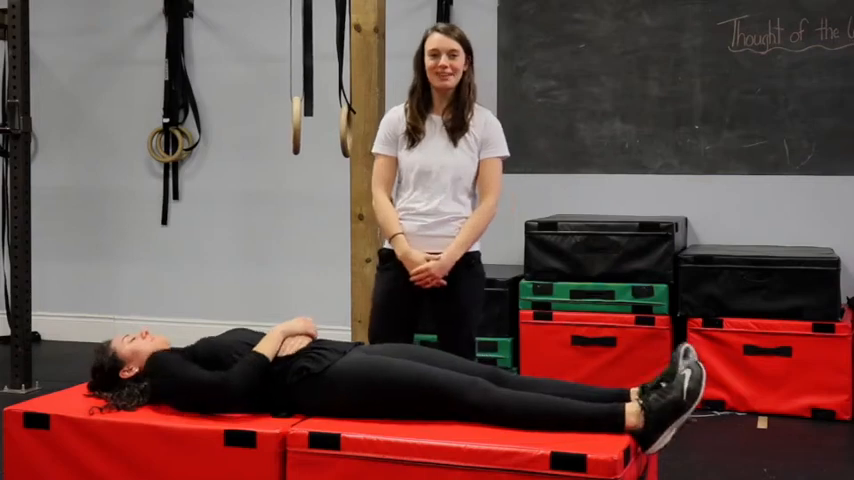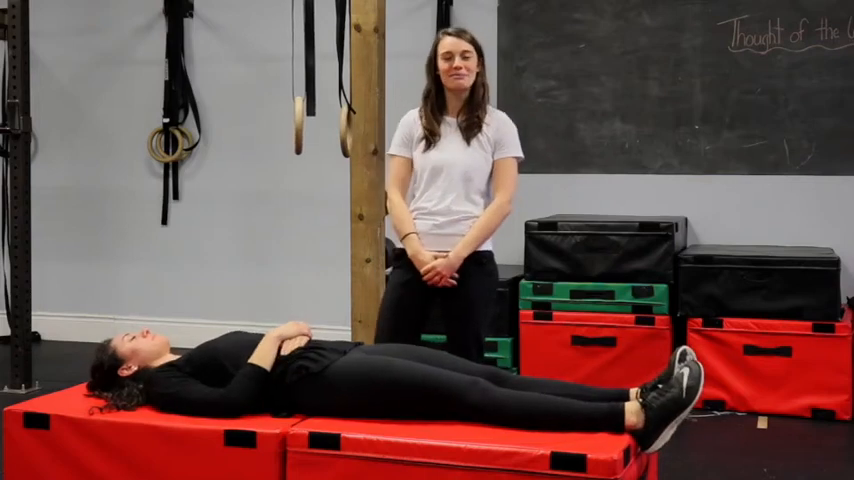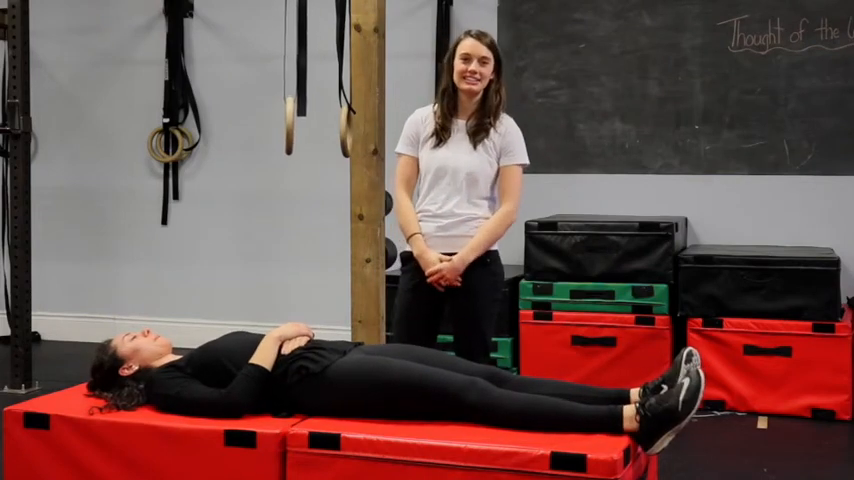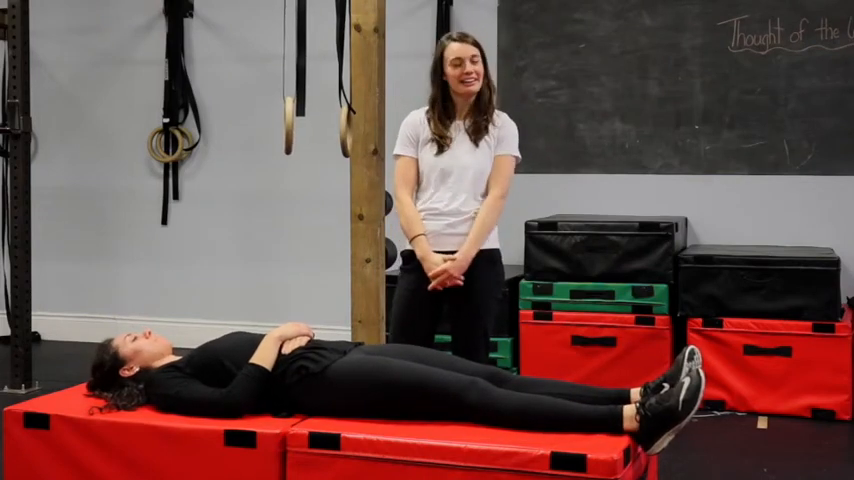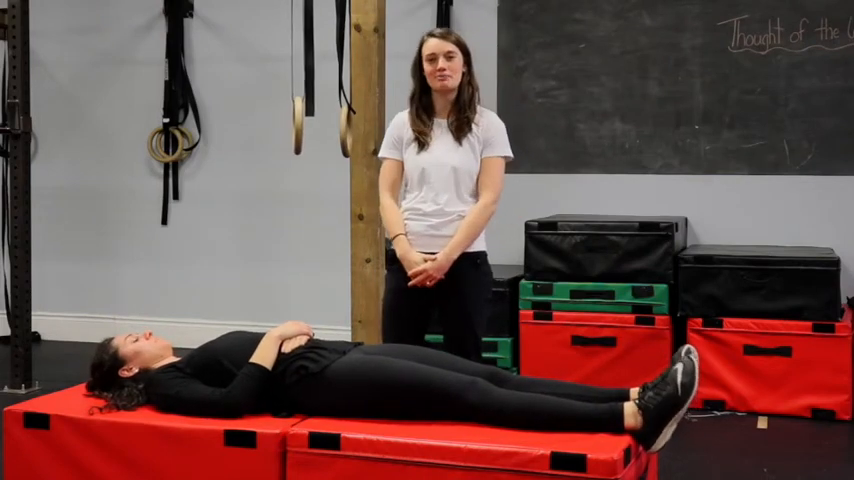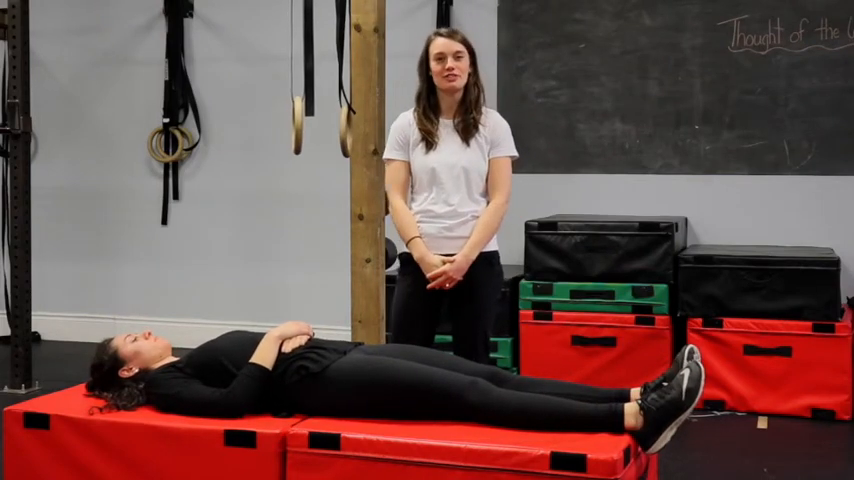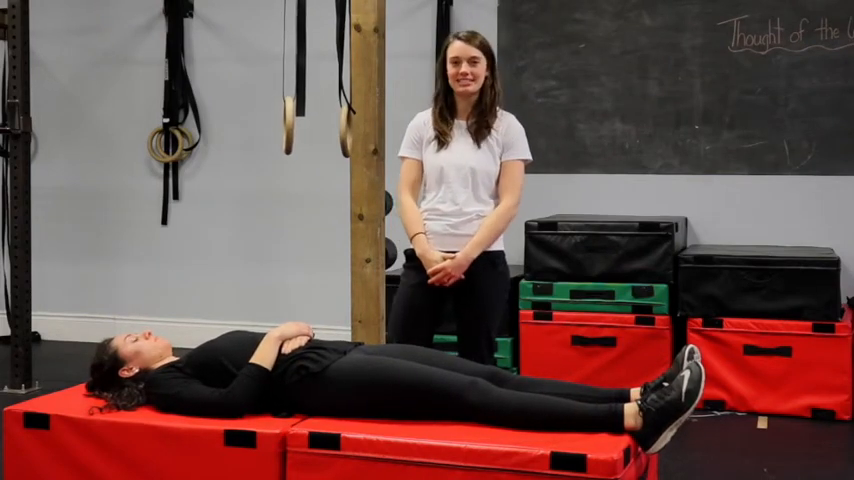
dt=0.7s
person 1, frame 1
left shoulder: (190, 354)
right shoulder: (166, 374)
right elbow: (233, 388)
left wrist: (289, 337)
right wrist: (278, 332)
left hip: (342, 355)
right hip: (318, 384)
left knee: (490, 376)
right knee: (472, 398)
left ankle: (637, 397)
right ankle: (634, 421)
person 1, frame 2
left shoulder: (192, 359)
right shoulder: (165, 384)
right elbow: (236, 400)
left wrist: (282, 337)
right wrist: (274, 339)
left hip: (340, 355)
right hip: (318, 383)
left knee: (490, 376)
right knee: (472, 397)
left ankle: (636, 396)
right ankle: (633, 419)
person 1, frame 3
left shoulder: (194, 358)
right shoulder: (166, 385)
right elbow: (236, 402)
left wrist: (284, 338)
right wrist: (273, 340)
left hip: (339, 355)
right hip: (319, 384)
left knee: (490, 376)
right knee: (472, 398)
left ankle: (638, 397)
right ankle: (632, 422)
person 1, frame 4
left shoulder: (191, 358)
right shoulder: (167, 386)
right elbow: (237, 402)
left wrist: (286, 338)
right wrist: (274, 339)
left hip: (339, 355)
right hip: (318, 383)
left knee: (491, 375)
right knee: (473, 397)
left ankle: (637, 397)
right ankle: (633, 421)
person 1, frame 5
left shoulder: (194, 359)
right shoulder: (166, 387)
right elbow: (236, 402)
left wrist: (287, 336)
right wrist: (274, 339)
left hip: (340, 354)
right hip: (319, 383)
left knee: (492, 376)
right knee: (474, 397)
left ankle: (637, 396)
right ankle: (634, 419)
person 1, frame 6
left shoulder: (192, 359)
right shoulder: (166, 387)
right elbow: (236, 402)
left wrist: (289, 334)
right wrist: (275, 339)
left hip: (338, 354)
right hip: (320, 382)
left knee: (490, 374)
right knee: (474, 396)
left ankle: (637, 395)
right ankle: (633, 419)
person 1, frame 7
left shoulder: (194, 358)
right shoulder: (166, 386)
right elbow: (236, 402)
left wrist: (288, 336)
right wrist: (274, 339)
left hip: (345, 354)
right hip: (320, 383)
left knee: (490, 375)
right knee: (473, 398)
left ankle: (636, 396)
right ankle: (634, 421)
person 2, frame 1
left shoulder: (484, 124)
right shoulder: (397, 120)
left elbow: (489, 202)
right elbow: (380, 194)
left wrist: (448, 258)
right wrist: (406, 252)
left hip: (460, 261)
right hip: (398, 260)
person 2, frame 2
left shoulder: (498, 125)
right shoulder: (413, 122)
left elbow: (503, 201)
right elbow: (395, 195)
left wrist: (455, 256)
right wrist: (416, 251)
left hip: (472, 261)
right hip: (413, 258)
left knee: (465, 362)
person 2, frame 3
left shoulder: (505, 130)
right shoulder: (421, 121)
left elbow: (508, 208)
right elbow: (402, 194)
left wrist: (461, 260)
right wrist: (422, 252)
left hip: (478, 263)
right hip: (420, 259)
left knee: (472, 362)
person 2, frame 4
left shoulder: (501, 126)
right shoulder: (417, 123)
left elbow: (496, 197)
right elbow: (403, 196)
left wrist: (462, 259)
right wrist: (427, 255)
left hip: (478, 260)
right hip: (421, 258)
left knee: (471, 362)
person 2, frame 5
left shoulder: (487, 125)
right shoulder: (402, 125)
left elbow: (488, 200)
right elbow: (387, 196)
left wrist: (445, 258)
right wrist: (406, 252)
left hip: (465, 260)
right hip: (407, 261)
left knee: (463, 362)
person 2, frame 6
left shoulder: (492, 125)
right shoulder: (407, 125)
left elbow: (499, 200)
right elbow: (396, 198)
left wrist: (464, 258)
right wrist: (423, 255)
left hip: (478, 261)
right hip: (419, 260)
left knee: (472, 362)
person 2, frame 7
left shoulder: (506, 127)
right shoulder: (423, 124)
left elbow: (509, 203)
right elbow: (407, 196)
left wrist: (465, 257)
right wrist: (425, 251)
left hip: (483, 260)
right hip: (425, 258)
left knee: (476, 361)
